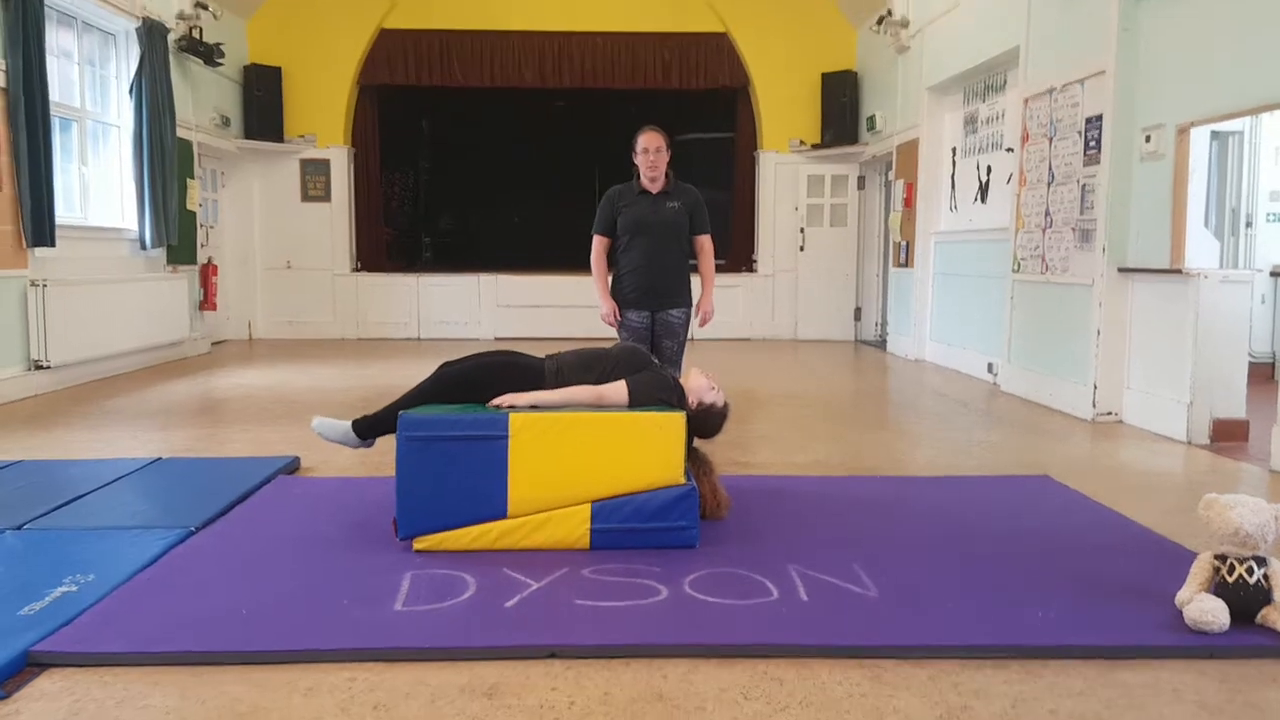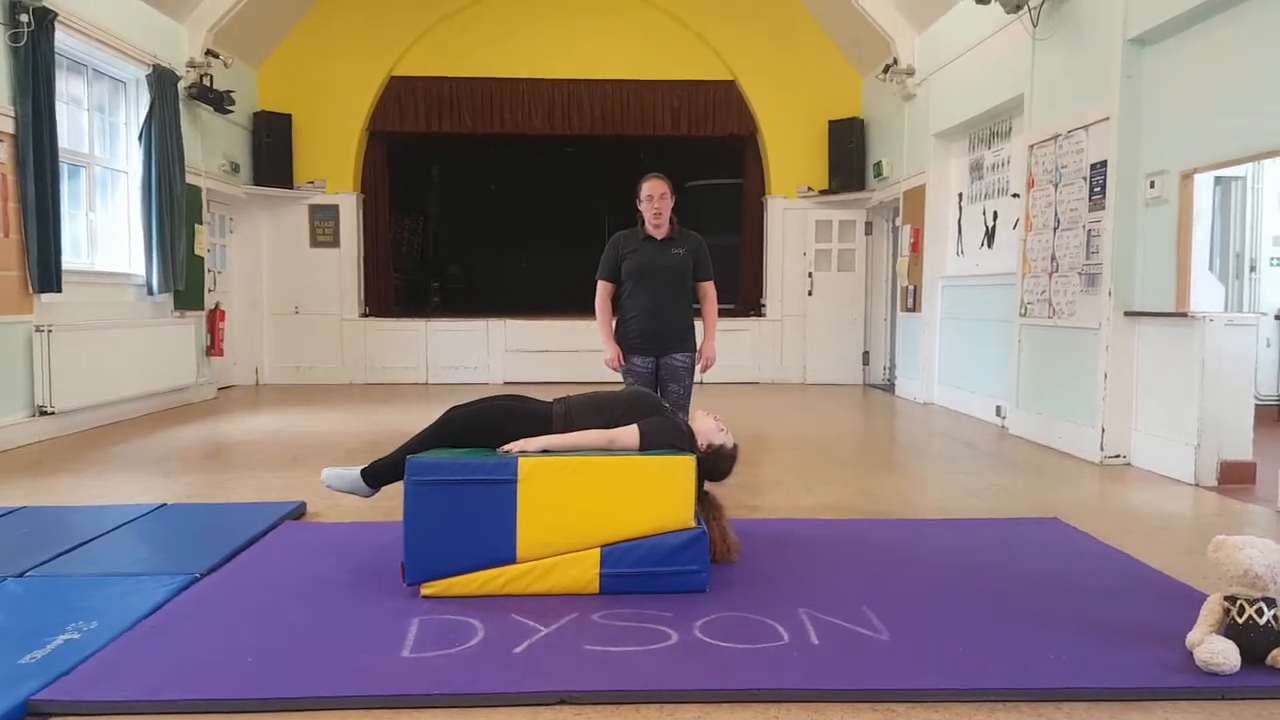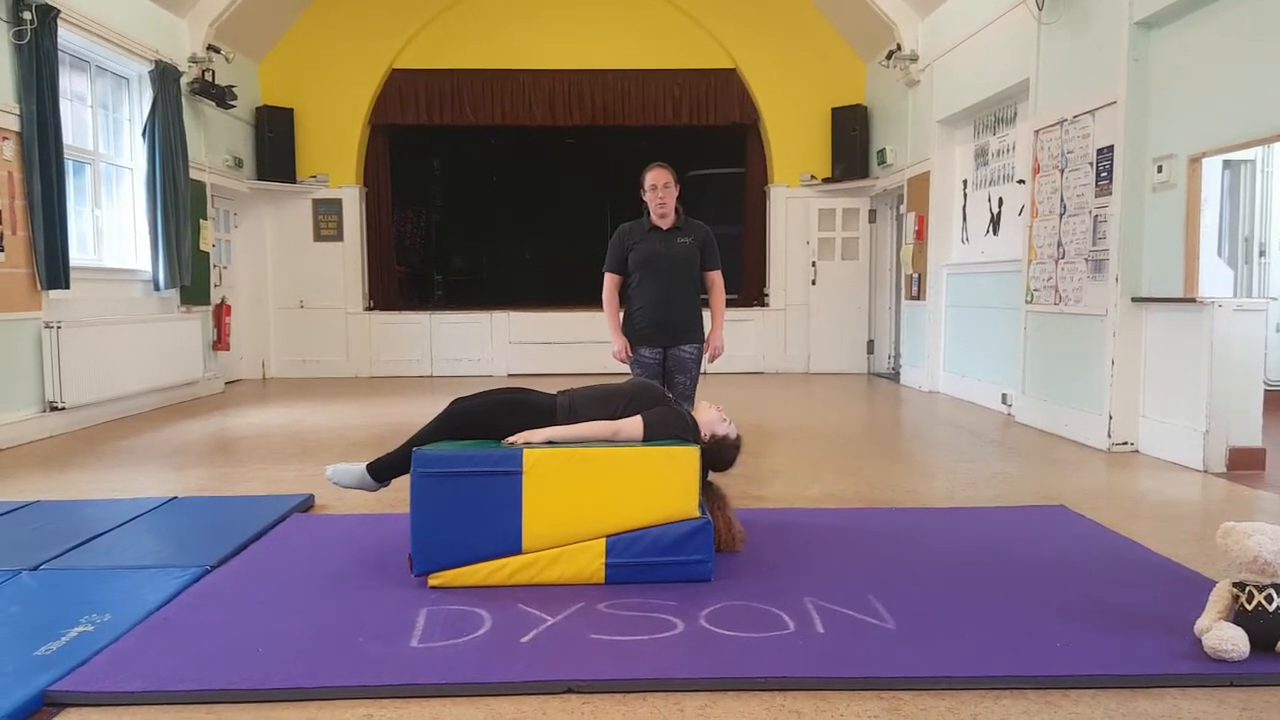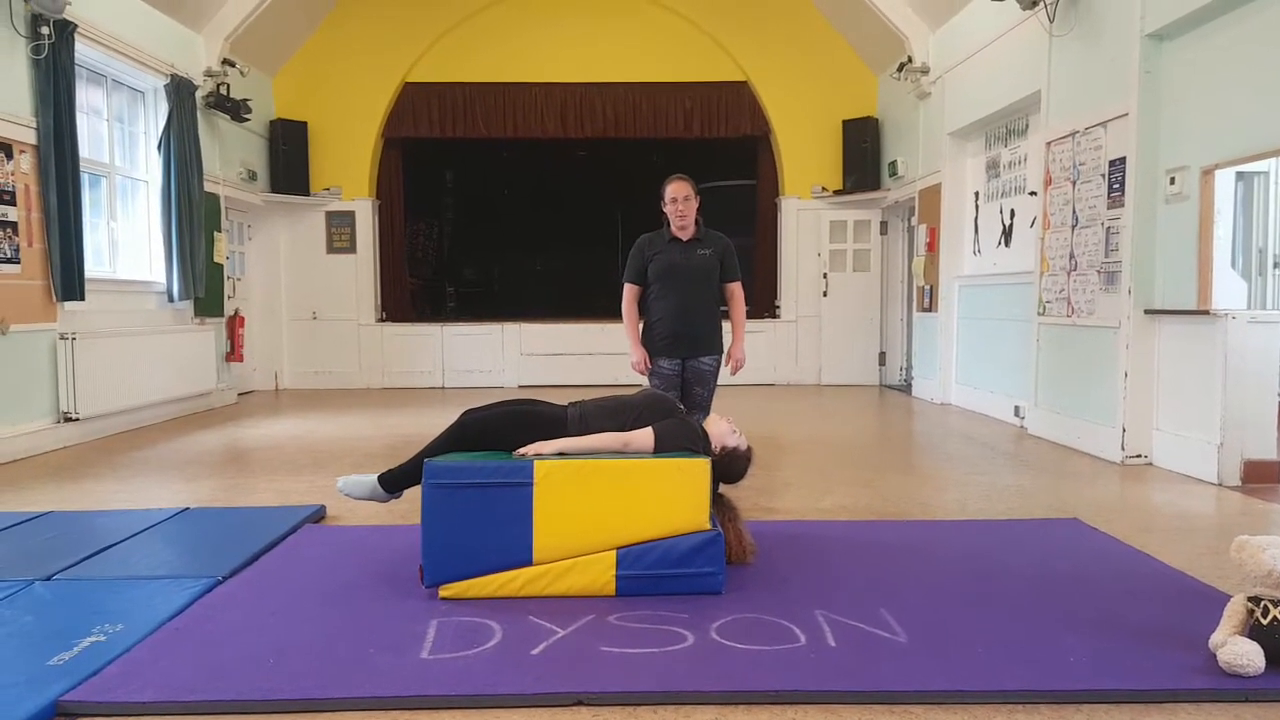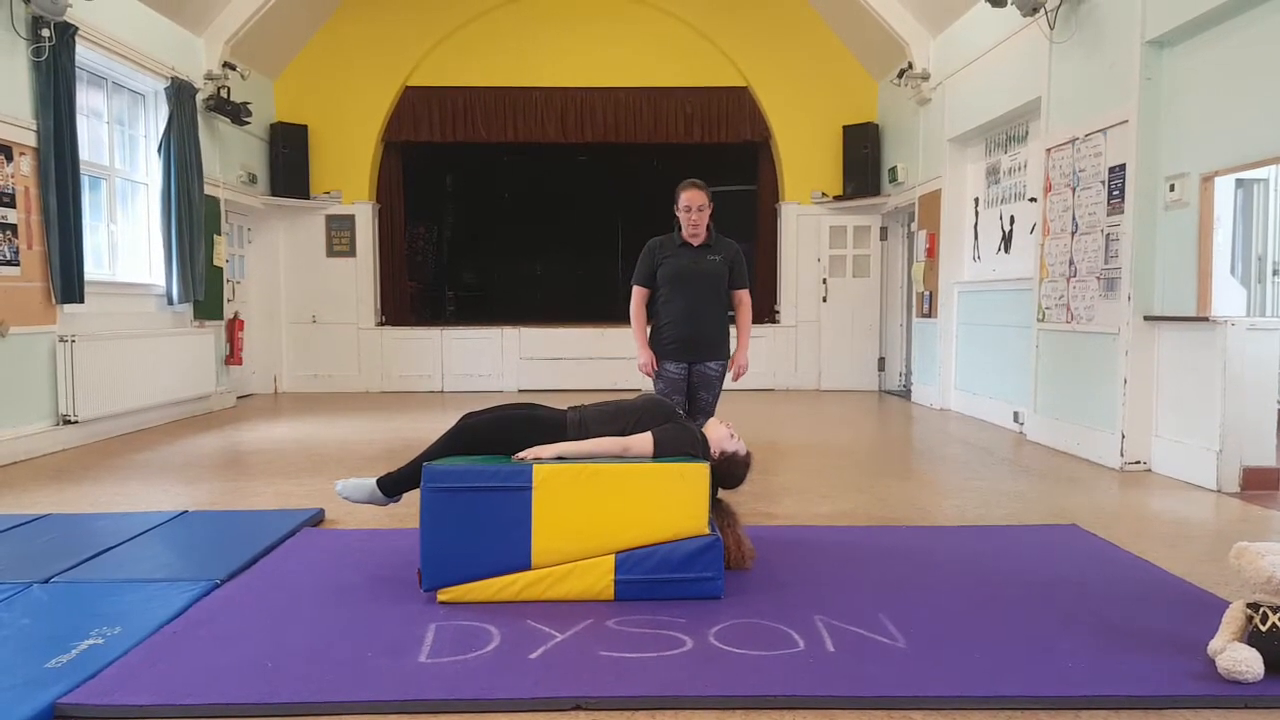
dt=1s
person 1, frame 1
left shoulder: (663, 391)
right shoulder: (662, 378)
left elbow: (598, 395)
left wrist: (529, 398)
left hip: (541, 384)
right hip: (544, 370)
left knee: (447, 383)
right knee: (449, 372)
left ankle: (362, 430)
right ankle: (367, 426)
person 1, frame 2
left shoulder: (675, 434)
right shoulder: (671, 422)
left elbow: (609, 439)
left wrist: (540, 443)
left hip: (550, 427)
right hip: (552, 413)
left knee: (454, 426)
right knee: (456, 418)
left ankle: (369, 478)
right ankle: (375, 472)
person 1, frame 3
left shoulder: (678, 425)
right shoulder: (676, 414)
left elbow: (612, 431)
left wrist: (543, 434)
left hip: (552, 419)
right hip: (555, 404)
left knee: (459, 419)
right knee: (460, 409)
left ankle: (376, 473)
right ankle: (381, 469)
person 1, frame 4
left shoulder: (689, 437)
right shoulder: (687, 425)
left elbow: (624, 442)
left wrist: (555, 446)
left hip: (563, 430)
right hip: (566, 417)
left knee: (469, 431)
right knee: (471, 420)
left ankle: (387, 484)
right ankle: (391, 482)
person 1, frame 5
left shoulder: (688, 442)
right shoulder: (687, 430)
left elbow: (623, 447)
left wrist: (554, 449)
left hip: (563, 434)
right hip: (566, 421)
left knee: (468, 434)
right knee: (470, 424)
left ankle: (387, 488)
right ankle: (392, 486)
person 2, frame 1
left shoulder: (688, 196)
right shoulder: (616, 197)
left elbow: (704, 247)
right elbow: (599, 249)
left wrist: (707, 294)
right wrist: (604, 297)
left hip: (675, 303)
right hip: (630, 303)
left knee: (670, 373)
person 2, frame 2
left shoulder: (693, 243)
right shoulder: (620, 243)
left elbow: (707, 294)
right elbow: (603, 295)
left wrist: (709, 340)
right wrist: (608, 342)
left hip: (679, 348)
right hip: (634, 348)
left knee: (677, 417)
person 2, frame 3
left shoulder: (699, 233)
right shoulder: (626, 234)
left elbow: (714, 283)
right elbow: (610, 287)
left wrist: (717, 330)
right wrist: (616, 334)
left hip: (687, 339)
right hip: (642, 339)
left knee: (682, 407)
person 2, frame 4
left shoulder: (719, 244)
right shoulder: (646, 245)
left elbow: (734, 294)
right elbow: (630, 298)
left wrist: (738, 342)
right wrist: (634, 345)
left hip: (705, 350)
right hip: (661, 350)
left knee: (698, 419)
person 2, frame 5
left shoulder: (729, 250)
right shoulder: (657, 248)
left elbow: (742, 302)
right elbow: (638, 300)
left wrist: (742, 349)
right wrist: (642, 347)
left hip: (712, 355)
right hip: (668, 354)
left knee: (702, 424)
